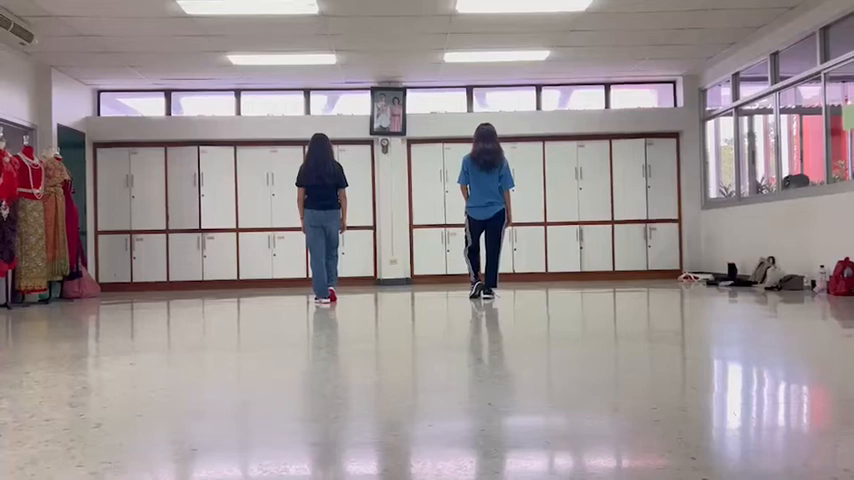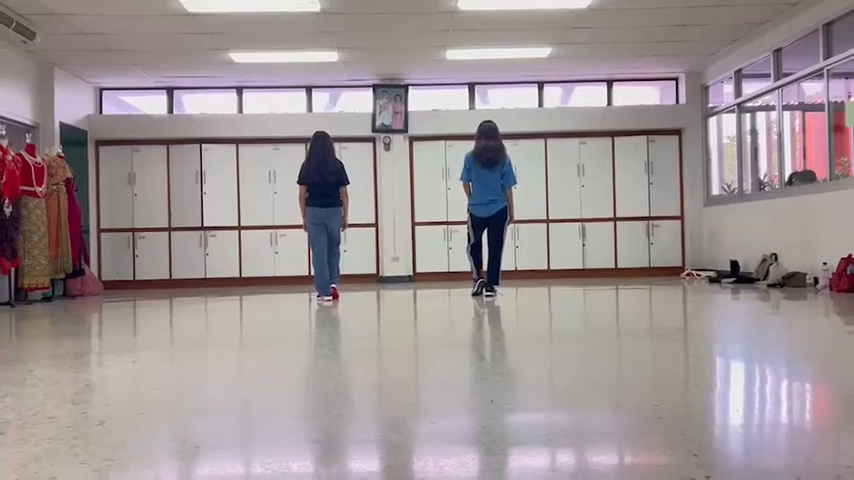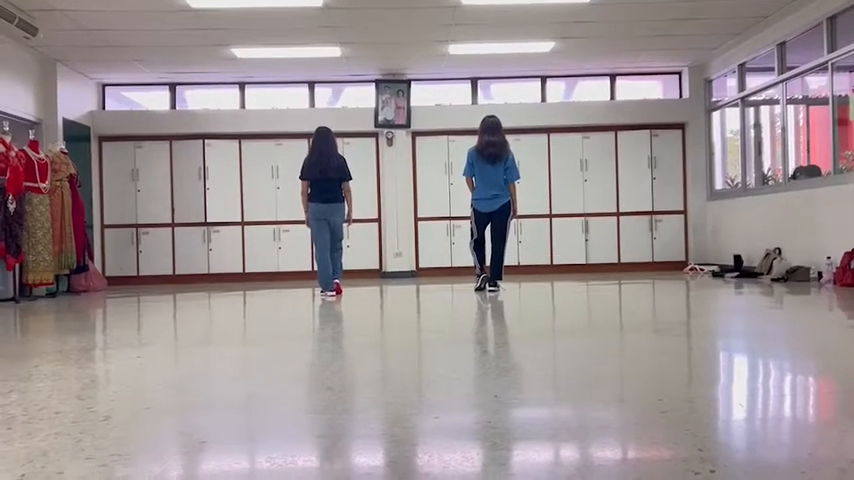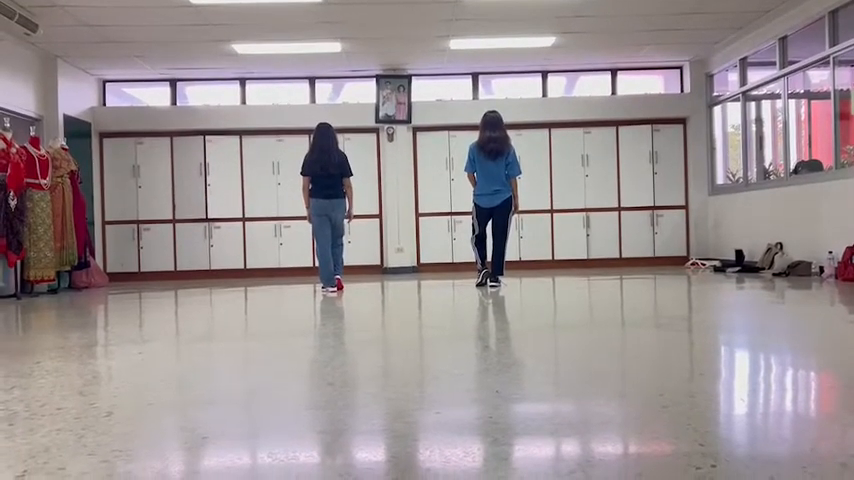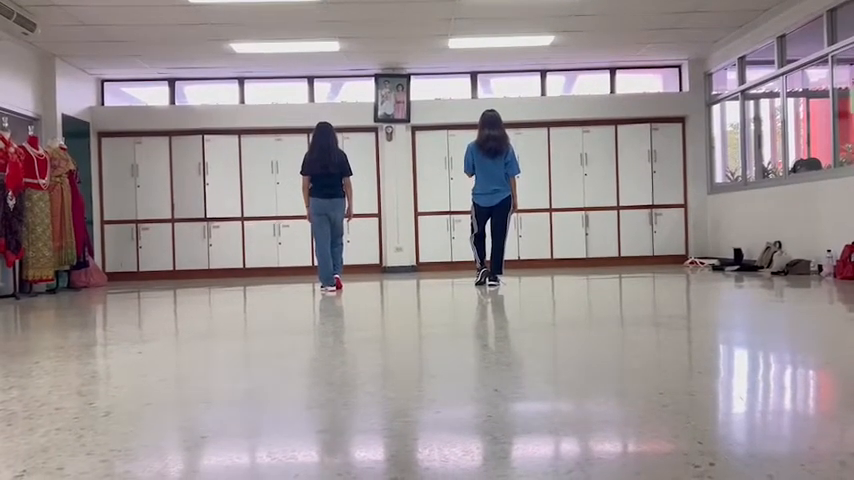
dt=0.7s
person 1, frame 1
left shoulder: (468, 160)
right shoulder: (500, 161)
left elbow: (463, 186)
right elbow: (506, 189)
right wrist: (509, 212)
left hip: (474, 212)
right hip: (497, 212)
left knee: (471, 248)
right knee: (493, 251)
left ankle: (475, 280)
right ankle: (488, 288)
person 1, frame 2
left shoulder: (470, 158)
right shoulder: (503, 158)
left elbow: (465, 184)
right elbow: (508, 187)
right wrist: (511, 209)
left hip: (476, 210)
right hip: (499, 210)
left knee: (474, 245)
right knee: (495, 248)
left ankle: (478, 278)
right ankle: (491, 285)
person 1, frame 3
left shoulder: (473, 153)
right shoulder: (506, 153)
left elbow: (468, 179)
right elbow: (511, 181)
right wrist: (514, 204)
left hip: (480, 205)
right hip: (502, 204)
left knee: (477, 240)
right knee: (498, 243)
left ankle: (481, 273)
right ankle: (494, 280)
person 1, frame 4
left shoulder: (475, 148)
right shoulder: (507, 148)
left elbow: (470, 174)
right elbow: (512, 177)
right wrist: (516, 198)
left hip: (481, 200)
right hip: (503, 200)
left knee: (478, 236)
right knee: (499, 239)
left ankle: (482, 268)
right ankle: (495, 276)
person 1, frame 5
left shoulder: (473, 148)
right shoulder: (506, 148)
left elbow: (469, 173)
right elbow: (511, 176)
right wrist: (515, 198)
left hip: (480, 199)
right hip: (502, 199)
left knee: (477, 235)
right knee: (499, 238)
left ankle: (481, 267)
right ankle: (494, 275)
person 2, frame 1
left shoulder: (305, 169)
right shoulder: (336, 168)
left elbow: (300, 197)
right elbow: (342, 196)
left wrist: (302, 218)
right wrist: (344, 218)
left hip: (312, 215)
right hip: (332, 214)
left knee: (317, 255)
right knee: (331, 253)
left ankle: (322, 294)
right ankle: (331, 286)
person 2, frame 2
left shoulder: (307, 166)
right shoulder: (337, 165)
left elbow: (302, 195)
right elbow: (344, 193)
left wrist: (304, 216)
right wrist: (345, 215)
left hip: (314, 212)
right hip: (334, 211)
left knee: (319, 252)
right knee: (333, 250)
left ankle: (325, 292)
right ankle: (333, 283)
person 2, frame 3
left shoulder: (309, 162)
right shoulder: (339, 161)
left elbow: (304, 190)
right elbow: (346, 189)
left wrist: (306, 212)
right wrist: (350, 210)
left hip: (316, 208)
right hip: (336, 207)
left knee: (321, 248)
right knee: (336, 245)
left ankle: (328, 287)
right ankle: (336, 279)
person 2, frame 4
left shoulder: (310, 158)
right shoulder: (340, 157)
left elbow: (305, 186)
right elbow: (347, 185)
left wrist: (308, 208)
right wrist: (350, 207)
left hip: (318, 203)
right hip: (338, 203)
left knee: (323, 243)
right knee: (337, 241)
left ankle: (329, 282)
right ankle: (337, 275)
person 2, frame 5
left shoulder: (310, 157)
right shoulder: (340, 156)
left elbow: (305, 185)
right elbow: (347, 184)
left wrist: (308, 207)
right wrist: (350, 206)
left hip: (317, 202)
right hip: (337, 202)
left knee: (322, 243)
right knee: (337, 240)
left ankle: (328, 282)
right ankle: (336, 274)
